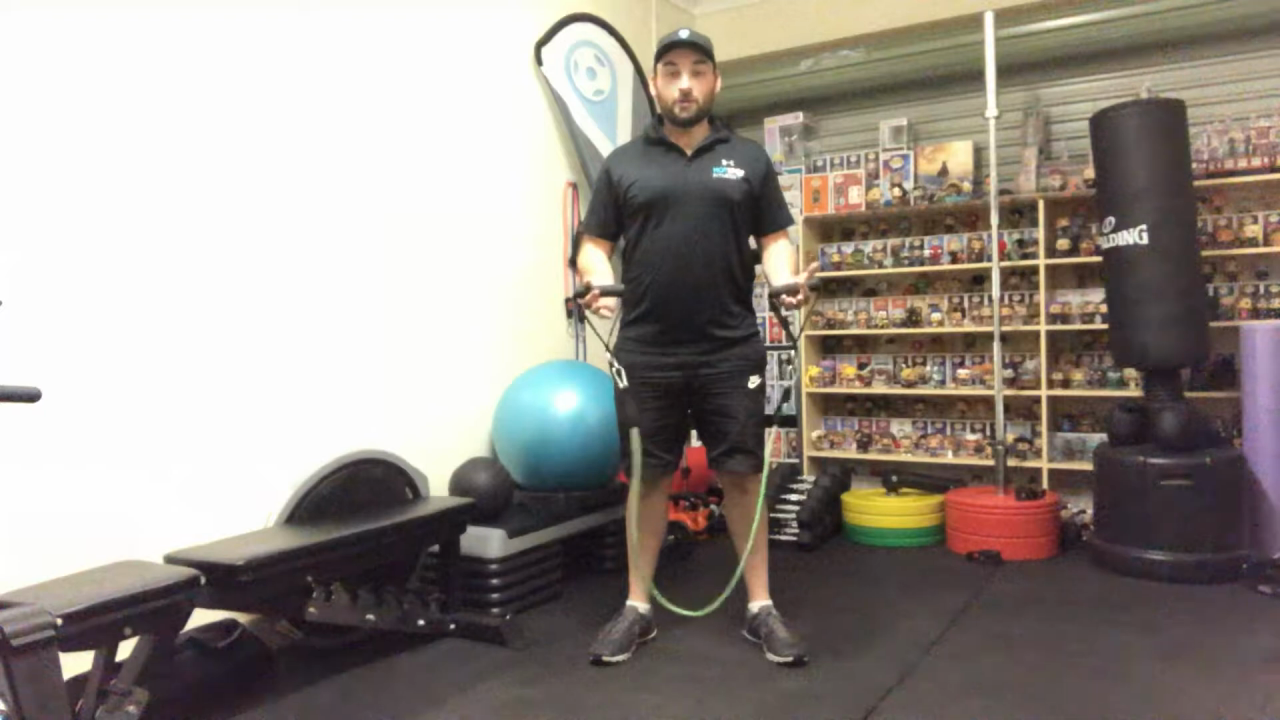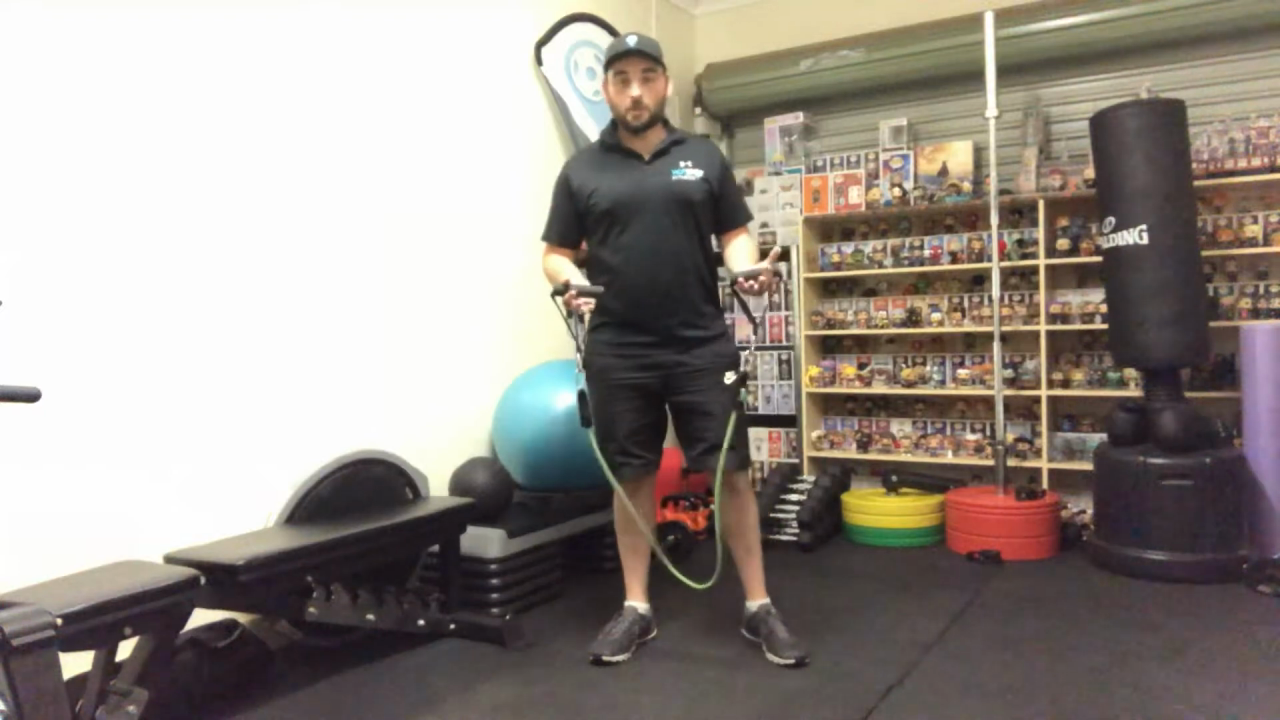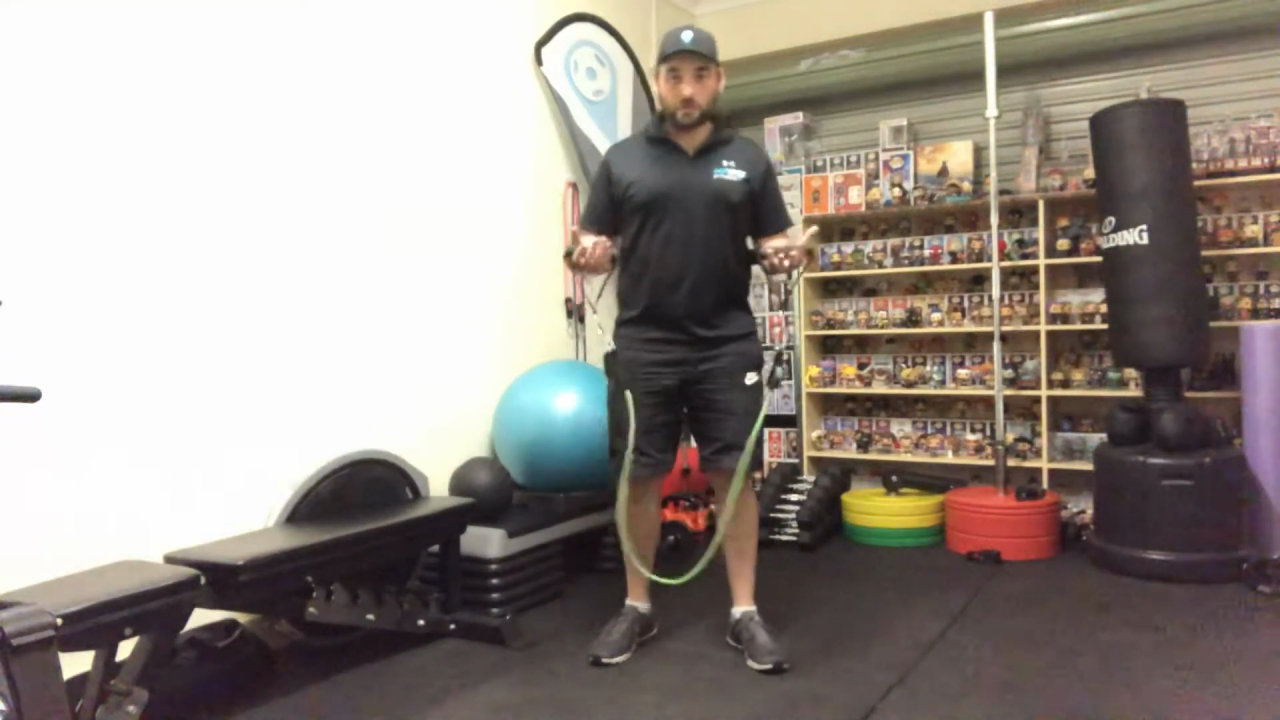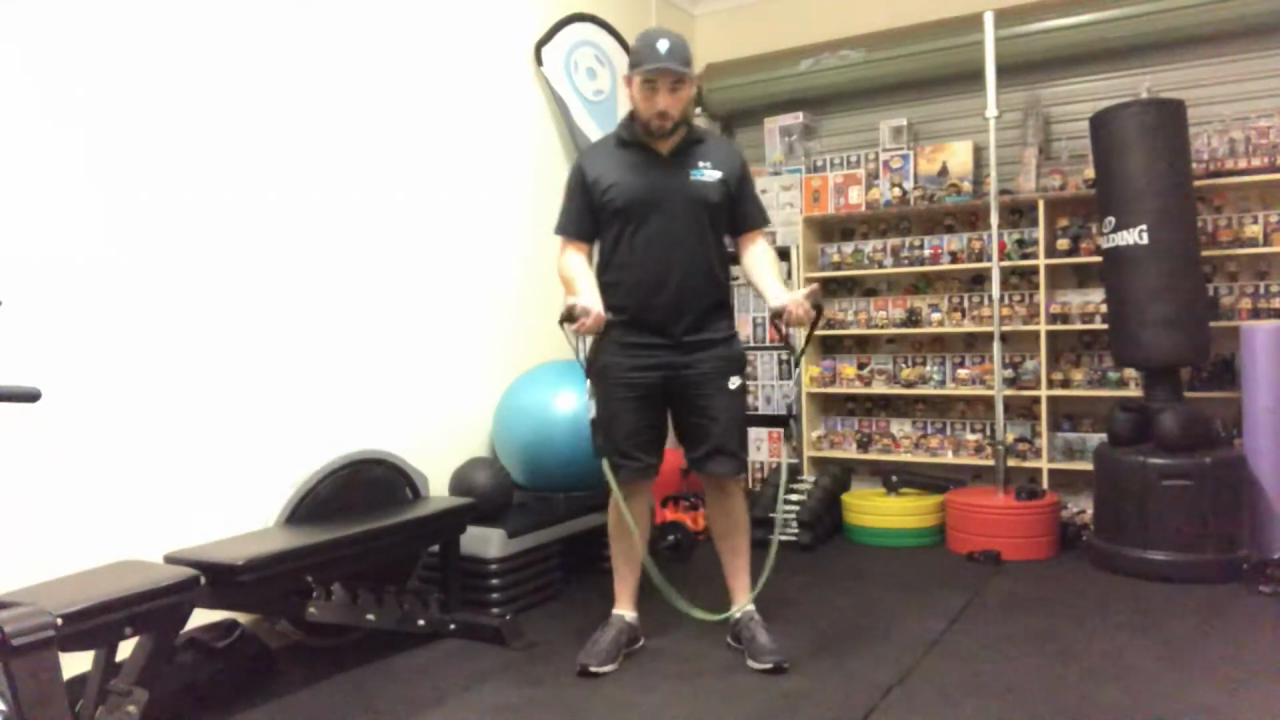
dt=0.7s
person 1, frame 1
left shoulder: (748, 159)
right shoulder: (624, 163)
left elbow: (774, 238)
right elbow: (594, 244)
left wrist: (786, 280)
right wrist: (598, 284)
left hip: (730, 349)
right hip: (646, 350)
left knee: (742, 474)
right knee: (647, 476)
left ankle: (760, 608)
right ankle: (638, 608)
person 1, frame 2
left shoulder: (704, 158)
right shoulder: (581, 170)
left elbow: (735, 235)
right elbow: (557, 255)
left wrist: (748, 269)
right wrist: (567, 286)
left hip: (702, 343)
right hip: (618, 352)
left knee: (729, 471)
right knee: (632, 476)
left ankle: (759, 607)
right ankle: (637, 608)
person 1, frame 3
left shoulder: (748, 159)
right shoulder: (623, 159)
left elbow: (773, 241)
right elbow: (594, 243)
left wrist: (784, 255)
right wrist: (589, 255)
left hip: (727, 343)
right hip: (644, 343)
left knee: (734, 474)
right knee: (641, 475)
left ankle: (744, 613)
right ankle: (637, 607)
person 1, frame 4
left shoulder: (722, 158)
right shoulder: (596, 163)
left elbow: (751, 241)
right elbow: (575, 249)
left wrist: (778, 296)
right wrist: (585, 299)
left hip: (709, 346)
right hip: (625, 350)
left knee: (723, 476)
right knee: (629, 480)
left ankle: (743, 613)
right ankle: (624, 616)
